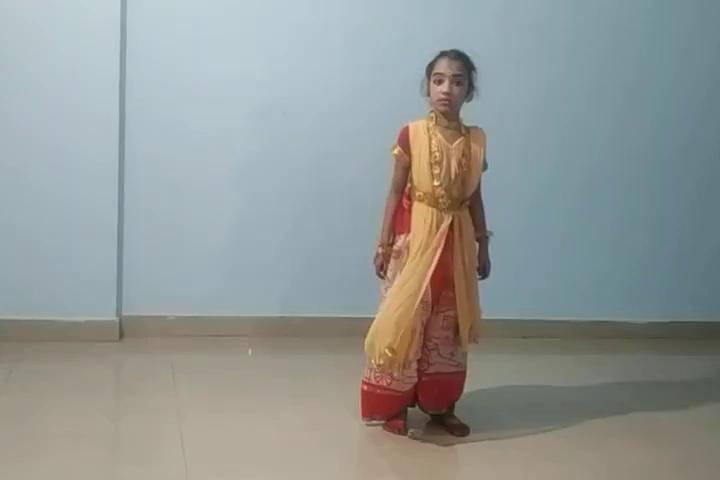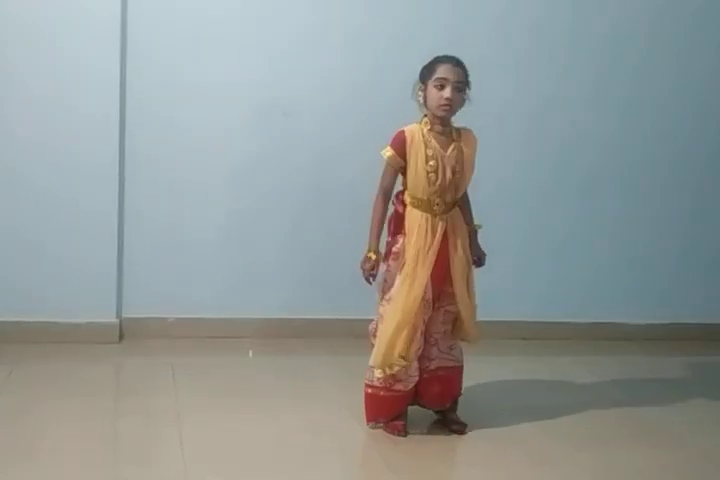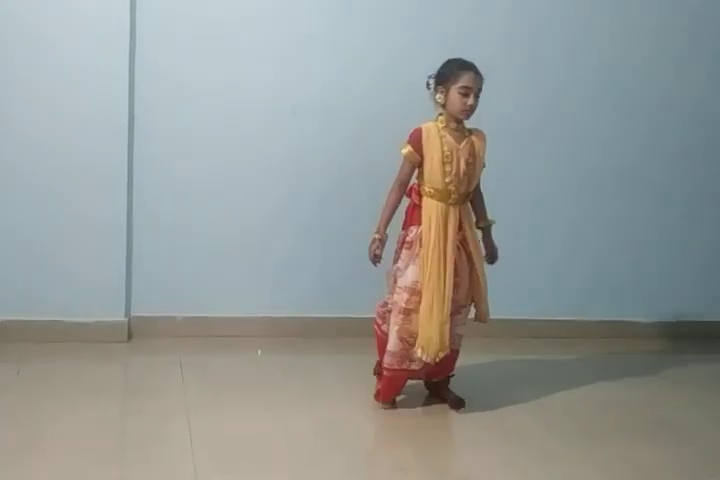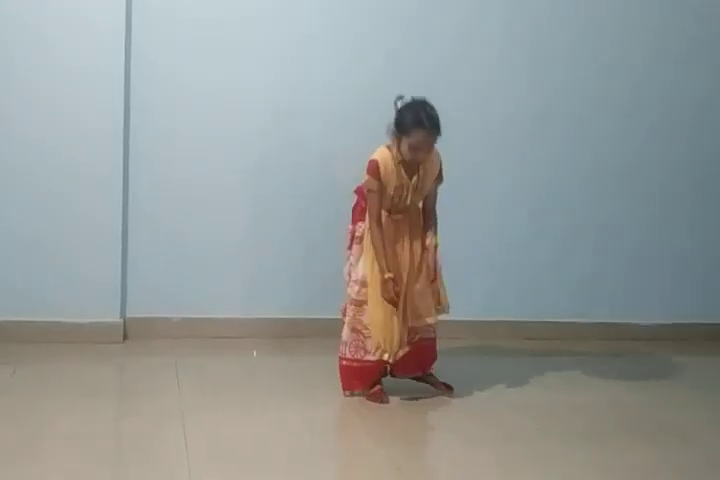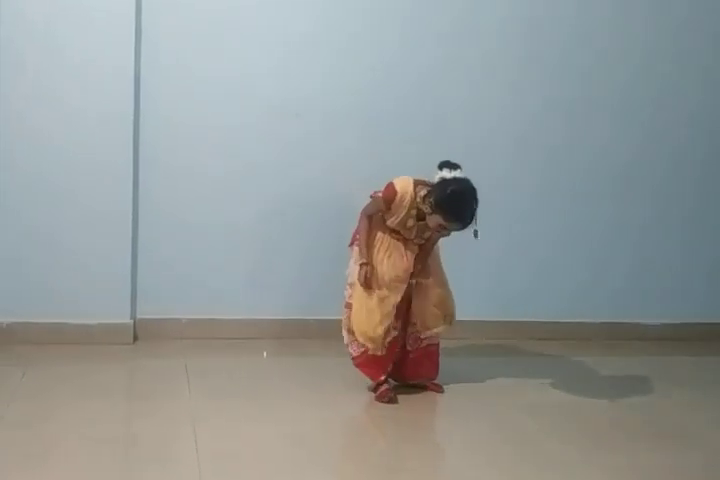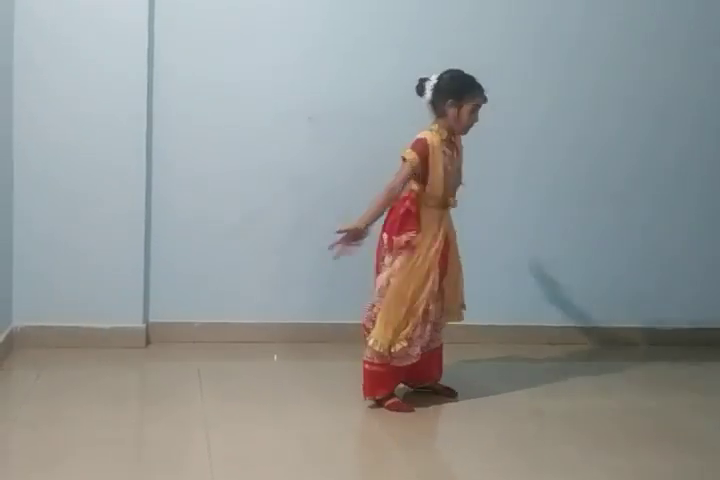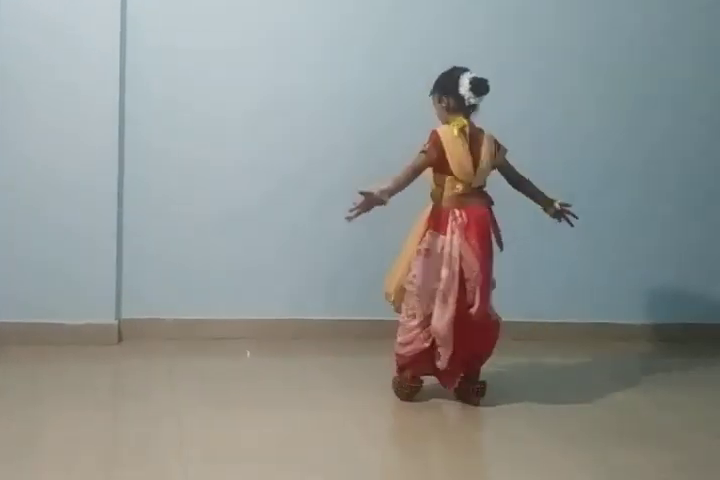
dt=0.7s
person 1, frame 1
left shoulder: (475, 140)
right shoulder: (411, 134)
left elbow: (475, 196)
right elbow: (396, 191)
left wrist: (483, 246)
right wrist: (384, 243)
left hip: (456, 239)
right hip: (414, 236)
left knee: (449, 326)
right knee: (405, 321)
left ankle: (441, 406)
right ankle: (394, 405)
person 1, frame 2
left shoulder: (466, 141)
right shoulder: (406, 139)
left elbow: (461, 194)
right elbow: (383, 194)
left wrist: (473, 240)
right wrist: (373, 248)
left hip: (450, 239)
right hip: (411, 238)
left knee: (447, 325)
right knee: (403, 322)
left ankle: (443, 403)
right ankle: (393, 407)
person 1, frame 3
left shoulder: (477, 140)
right shoulder: (422, 135)
right elbow: (400, 184)
left wrist: (486, 233)
right wrist: (381, 232)
left hip: (461, 227)
right hip: (425, 226)
left knee: (453, 307)
right knee: (411, 303)
left ankle: (438, 379)
right ankle: (388, 382)
person 1, frame 4
left shoulder: (433, 163)
right shoulder: (380, 163)
left elbow: (429, 208)
right elbow: (375, 219)
left wrist: (430, 249)
right wrist: (385, 273)
left hip: (410, 229)
right hip: (375, 229)
left knee: (422, 297)
right knee: (370, 301)
left ankle: (420, 368)
right ankle: (368, 378)
person 1, frame 5
left shoulder: (444, 217)
right shoulder: (400, 191)
left elbow: (426, 249)
right elbow: (366, 215)
left wrist: (412, 282)
right wrist: (364, 260)
left hip: (413, 249)
right hip: (380, 241)
left knee: (429, 305)
right knee: (373, 310)
left ankle: (417, 372)
right ankle: (379, 376)
person 1, frame 6
left shoulder: (453, 143)
right shoulder: (426, 145)
right elbow: (396, 187)
right wrist: (363, 225)
left hip: (437, 230)
right hip: (413, 232)
left knee: (432, 307)
right knee: (401, 309)
left ankle: (423, 376)
right ankle: (381, 387)
person 1, frame 7
left shoulder: (440, 137)
right shoulder: (488, 140)
left elbow: (412, 171)
right elbow: (516, 177)
left wrist: (380, 196)
right wrist: (551, 204)
left hip: (446, 226)
right hip: (478, 225)
left knee: (424, 303)
right knee: (474, 307)
left ankle: (408, 376)
right ankle: (467, 381)
